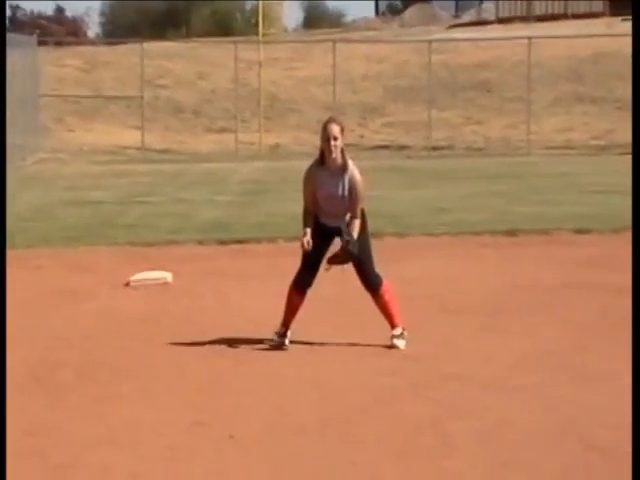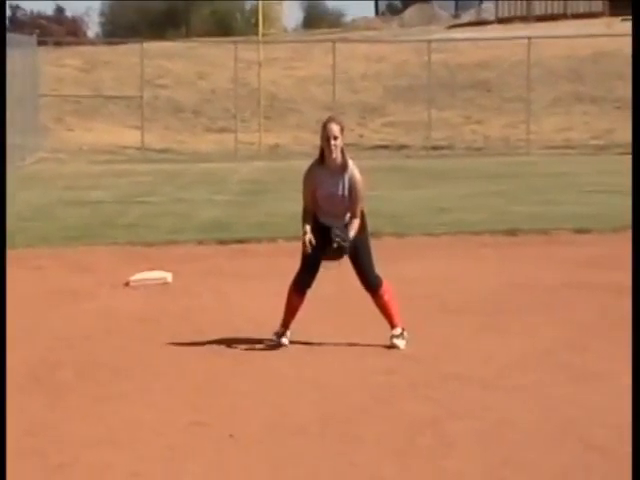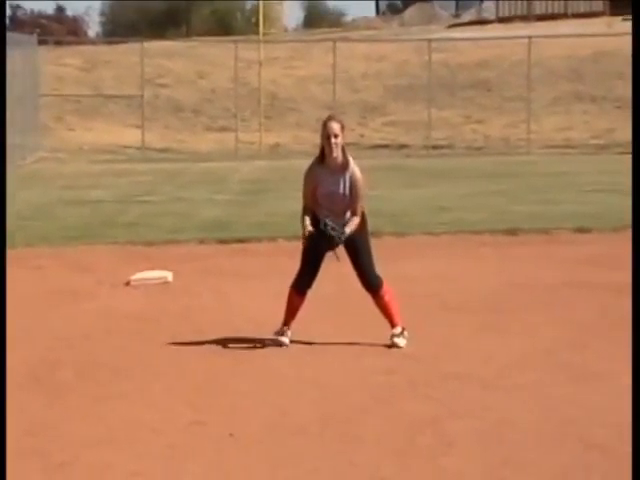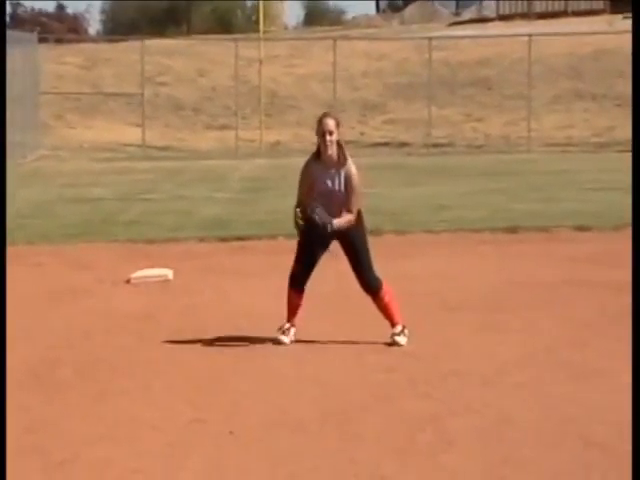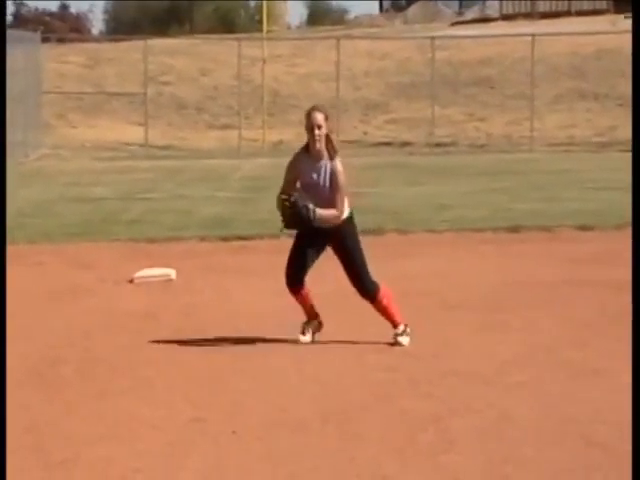
dt=0.1s
person 1, frame 1
left shoulder: (353, 174)
right shoulder: (313, 173)
left elbow: (356, 216)
right elbow: (309, 208)
left wrist: (352, 239)
right wrist: (307, 232)
left hip: (349, 223)
right hip: (323, 223)
left knee: (369, 276)
right knee: (305, 275)
left ankle: (398, 329)
right ankle: (284, 329)
person 1, frame 2
left shoulder: (353, 174)
right shoulder: (313, 173)
left elbow: (356, 216)
right elbow: (308, 208)
left wrist: (348, 239)
right wrist: (306, 231)
left hip: (350, 225)
right hip: (322, 224)
left knee: (369, 278)
right knee: (304, 275)
left ankle: (397, 328)
right ankle: (284, 328)
person 1, frame 3
left shoulder: (353, 173)
right shoulder: (313, 172)
left elbow: (356, 214)
right elbow: (308, 206)
left wrist: (343, 233)
right wrist: (306, 225)
left hip: (350, 224)
right hip: (322, 223)
left knee: (369, 278)
right knee: (305, 276)
left ankle: (397, 328)
right ankle: (285, 327)
person 1, frame 4
left shoulder: (349, 170)
right shoulder: (309, 167)
left elbow: (351, 214)
right elbow: (302, 202)
left wrist: (331, 224)
right wrist: (298, 215)
left hip: (347, 225)
right hip: (317, 225)
left knee: (368, 280)
right knee: (297, 275)
left ankle: (398, 326)
right ankle: (290, 324)
person 1, frame 5
left shoulder: (335, 165)
right shoulder: (298, 161)
left elbow: (337, 211)
right elbow: (284, 194)
left wrist: (312, 212)
right wrist: (286, 205)
left hip: (340, 224)
right hip: (312, 227)
left knee: (363, 283)
right knee: (293, 276)
left ankle: (399, 326)
right ankle: (312, 320)
